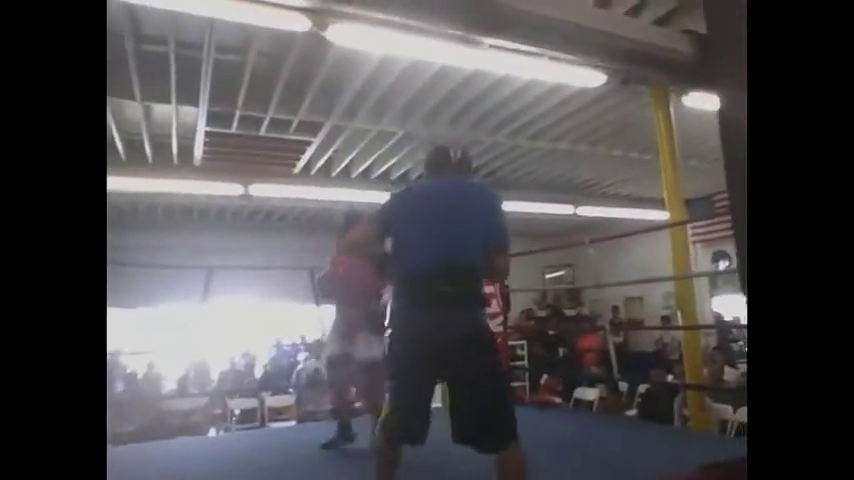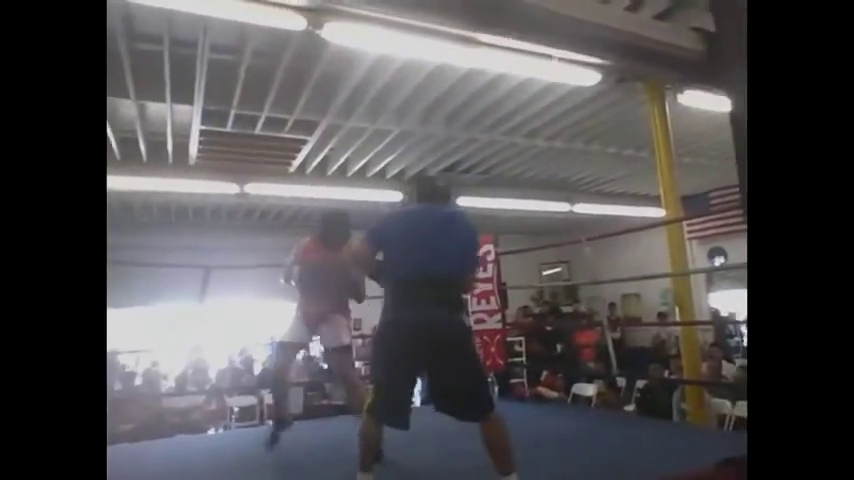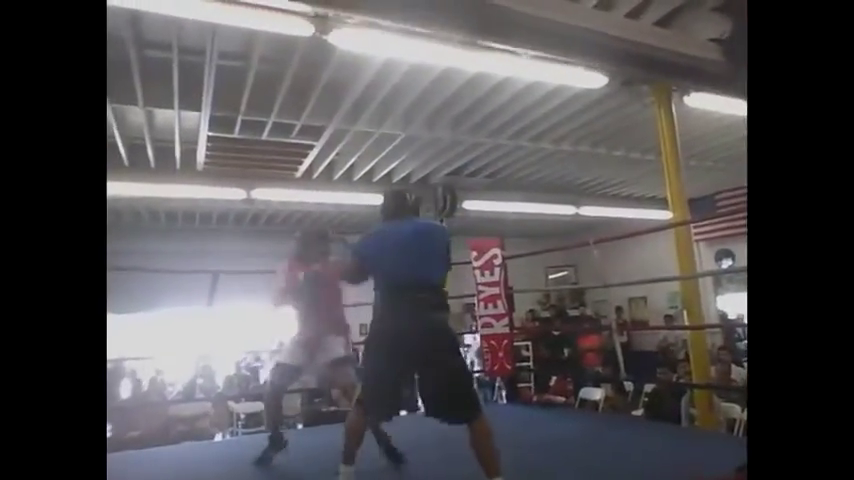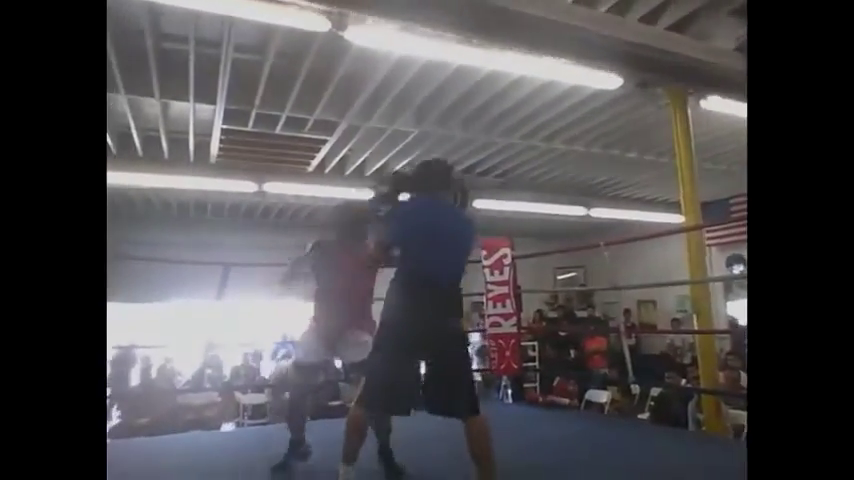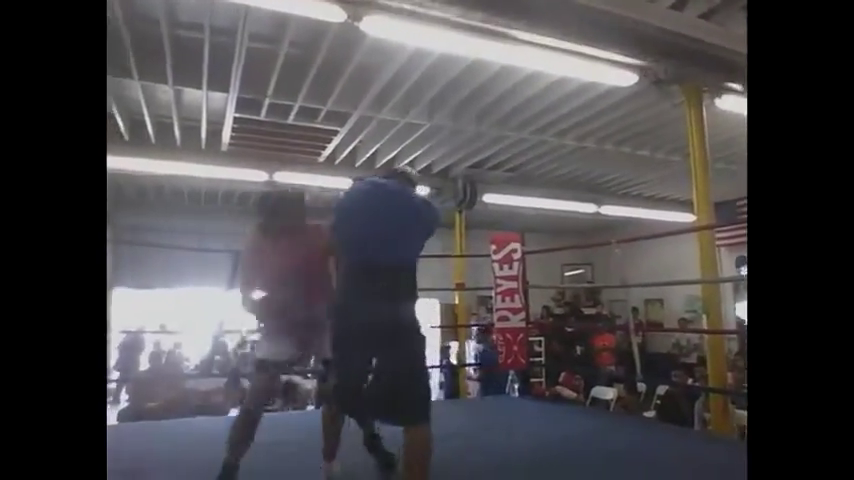
dt=0.7s
person 1, frame 1
left shoulder: (404, 199)
right shoulder: (485, 199)
left elbow: (357, 243)
right elbow: (499, 270)
left hip: (412, 319)
right hip: (465, 320)
left knee: (398, 422)
right knee: (500, 432)
person 1, frame 2
left shoulder: (393, 220)
right shoulder: (461, 223)
left elbow: (359, 255)
right elbow: (467, 282)
left hip: (400, 320)
right hip: (448, 321)
left knee: (378, 409)
right knee: (483, 409)
person 1, frame 3
left shoulder: (375, 238)
right shoulder: (438, 233)
left elbow: (352, 275)
left hip: (389, 324)
right hip: (432, 322)
left knee: (366, 405)
right knee: (470, 410)
person 1, frame 4
left shoulder: (413, 209)
right shoulder: (466, 224)
left elbow: (383, 246)
left hip: (403, 316)
right hip: (446, 320)
left knee: (367, 400)
right knee: (469, 410)
person 1, frame 5
left shoulder: (357, 193)
right shoulder: (426, 210)
left elbow: (337, 242)
left hip: (352, 305)
right hip: (397, 309)
left knee: (342, 395)
right knee: (414, 414)
person 2, frame 1
left shoulder: (376, 259)
right shoulder: (338, 260)
right elbow: (326, 289)
right wrist: (328, 281)
left hip: (368, 327)
right hip: (343, 325)
left knee: (370, 387)
right knee: (337, 381)
right ankle: (343, 430)
person 2, frame 2
left shoulder: (348, 256)
right shoulder: (305, 247)
left elbow: (360, 296)
right elbow: (287, 276)
left wrist: (351, 280)
right wrist: (301, 275)
left hip: (334, 316)
right hip: (305, 314)
left knee: (346, 372)
right knee: (279, 366)
right ankle: (280, 419)
person 2, frame 3
left shoulder: (329, 268)
right shoulder: (294, 269)
right elbow: (279, 299)
right wrist: (298, 285)
left hip: (332, 334)
right hip: (305, 337)
left knee: (348, 386)
right knee: (273, 390)
left ankle: (381, 439)
right ankle: (275, 441)
person 2, frame 4
left shoulder: (368, 254)
right shoulder: (325, 251)
right elbow: (290, 276)
right wrist: (311, 254)
left hip: (356, 330)
right hip: (321, 328)
right knee: (299, 394)
left ankle: (385, 453)
right ankle: (297, 446)
person 2, frame 5
left shoulder: (318, 236)
right shoulder: (260, 244)
right elbow: (246, 292)
right wrist: (260, 309)
left hip: (321, 322)
right hip: (281, 326)
right knee: (255, 399)
